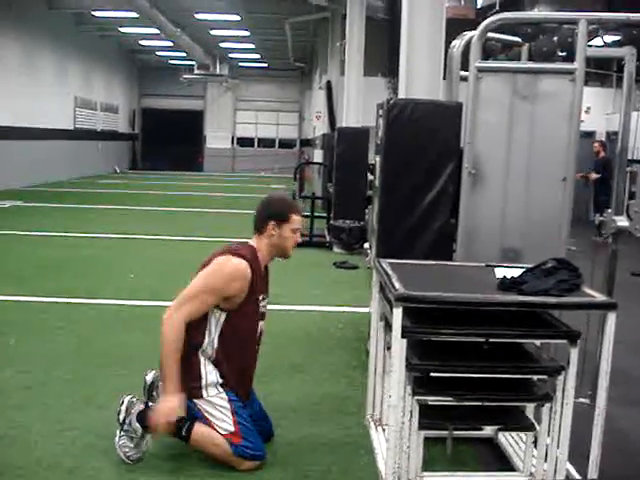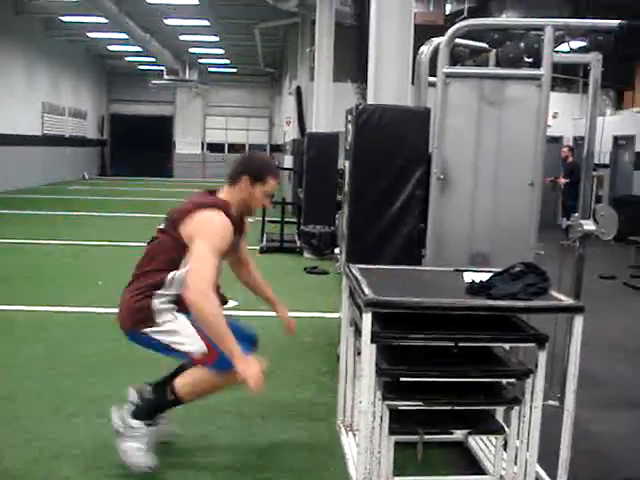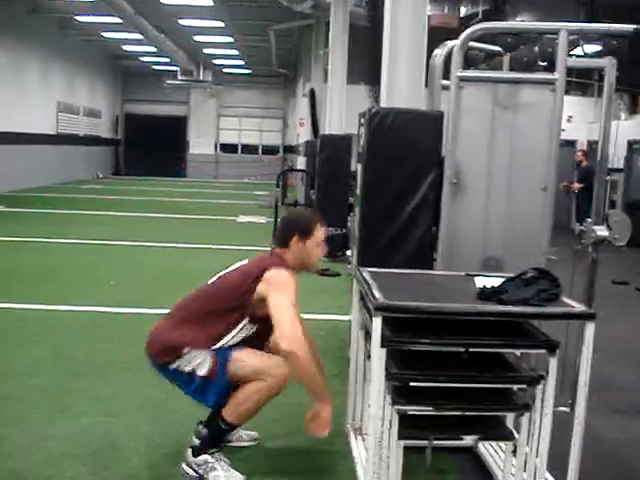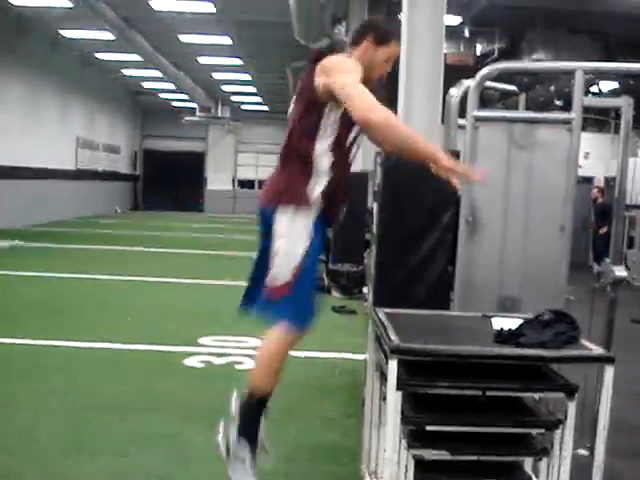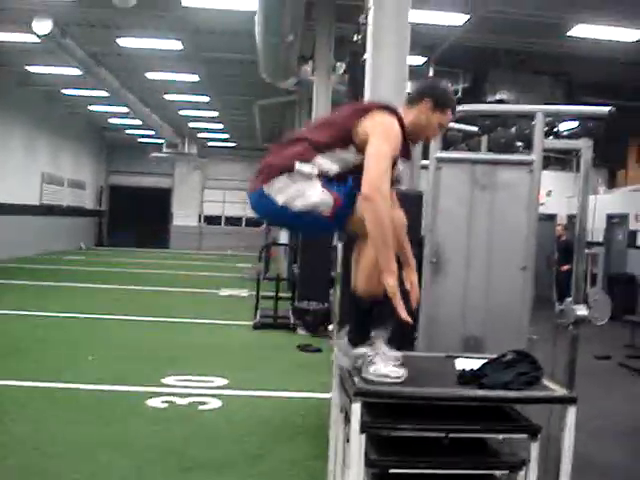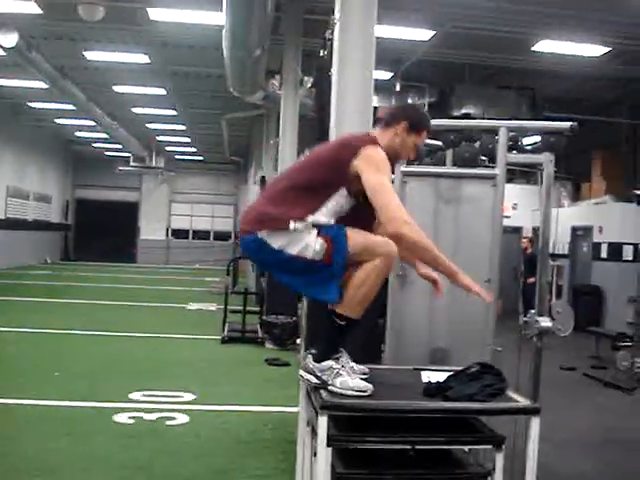
dt=0.4s
person 1, frame 1
left shoulder: (258, 264)
right shoulder: (237, 266)
right elbow: (175, 318)
right wrist: (173, 393)
left hip: (222, 367)
right hip: (200, 369)
left knee: (262, 434)
right knee: (249, 457)
left ankle: (161, 390)
right ankle: (141, 417)
person 1, frame 2
left shoulder: (229, 214)
right shoulder: (215, 220)
left elbow: (243, 266)
right elbow: (196, 293)
left wrist: (278, 308)
right wrist: (239, 359)
left hip: (167, 301)
right hip: (150, 310)
left knee: (245, 343)
right knee: (233, 365)
left ankle: (152, 395)
right ankle: (139, 416)
person 1, frame 3
left shoulder: (275, 273)
right shoulder: (280, 278)
left elbow: (297, 335)
right elbow: (292, 348)
left wrist: (321, 386)
right wrist: (323, 401)
left hip: (189, 337)
right hip: (176, 350)
right knee: (277, 371)
left ankle: (214, 428)
right ankle: (202, 452)
person 1, frame 4
left shoulder: (338, 82)
right shoulder: (339, 68)
left elbow: (384, 134)
right elbow: (373, 116)
left wrist: (431, 158)
right wrist: (437, 157)
left hip: (304, 210)
right hip: (295, 208)
left knee: (289, 327)
right knee: (287, 329)
left ankle: (243, 421)
right ankle: (242, 440)
person 1, frame 5
left shoulder: (384, 126)
right shoulder: (386, 124)
left elbow: (388, 202)
right elbow: (376, 197)
left wrist: (408, 264)
right wrist: (389, 273)
left hip: (287, 188)
right hip: (281, 187)
left knee: (382, 224)
right knee: (379, 218)
left ankle: (361, 337)
right ankle: (358, 343)
person 1, frame 6
left shoulder: (358, 150)
right shoulder: (371, 154)
left elbow: (366, 225)
right elbow: (397, 226)
left wrist: (420, 266)
right wrist: (455, 273)
left hip: (269, 229)
right hip: (270, 232)
left knee: (363, 256)
right knee: (381, 254)
left ankle: (327, 352)
right ankle: (324, 360)
